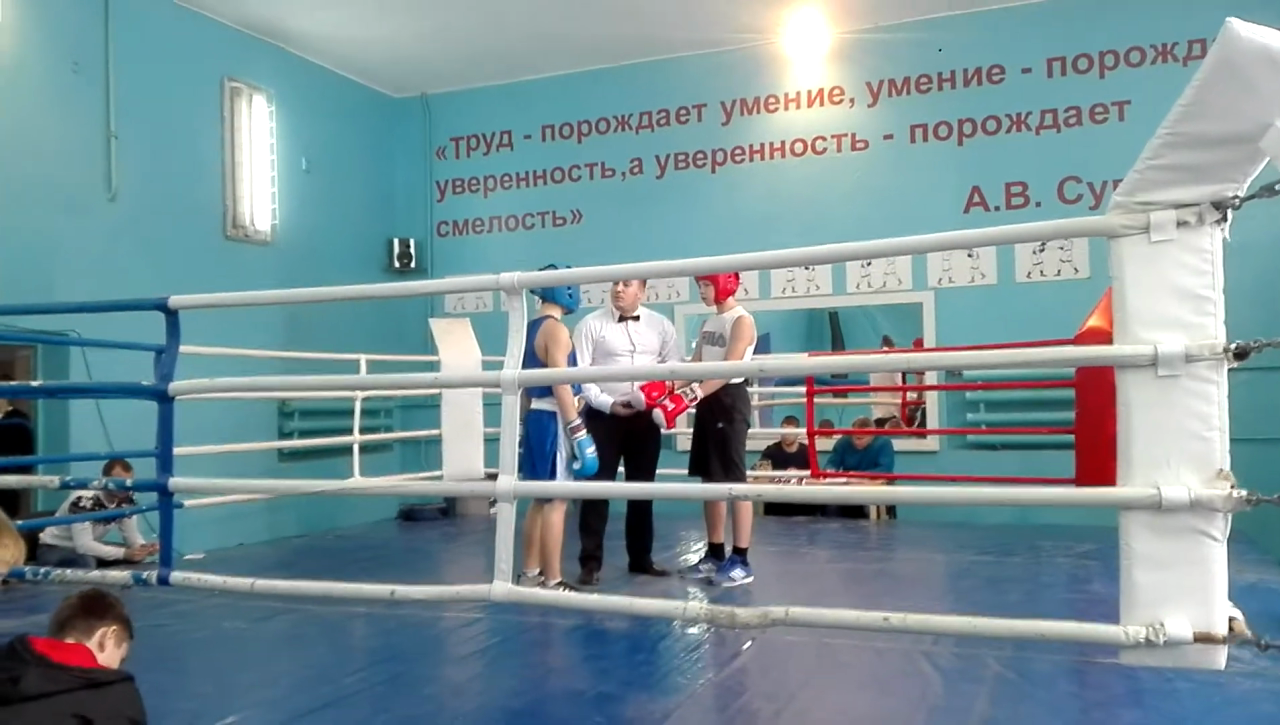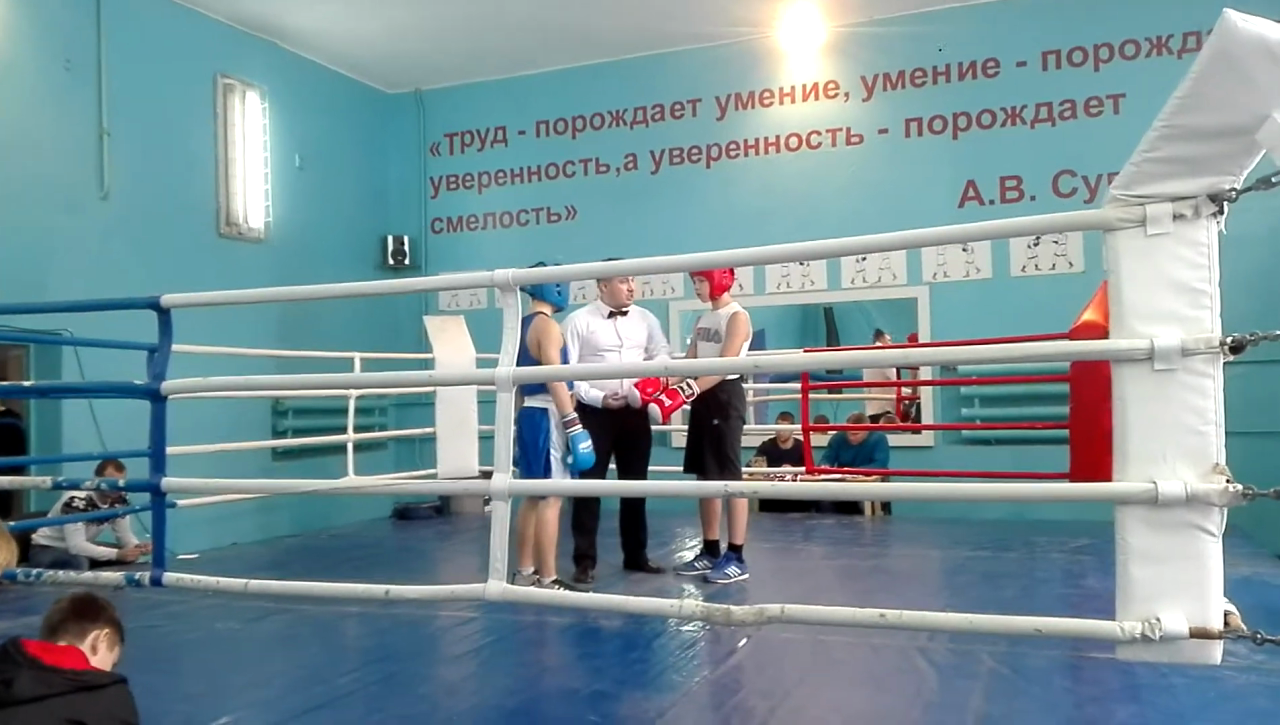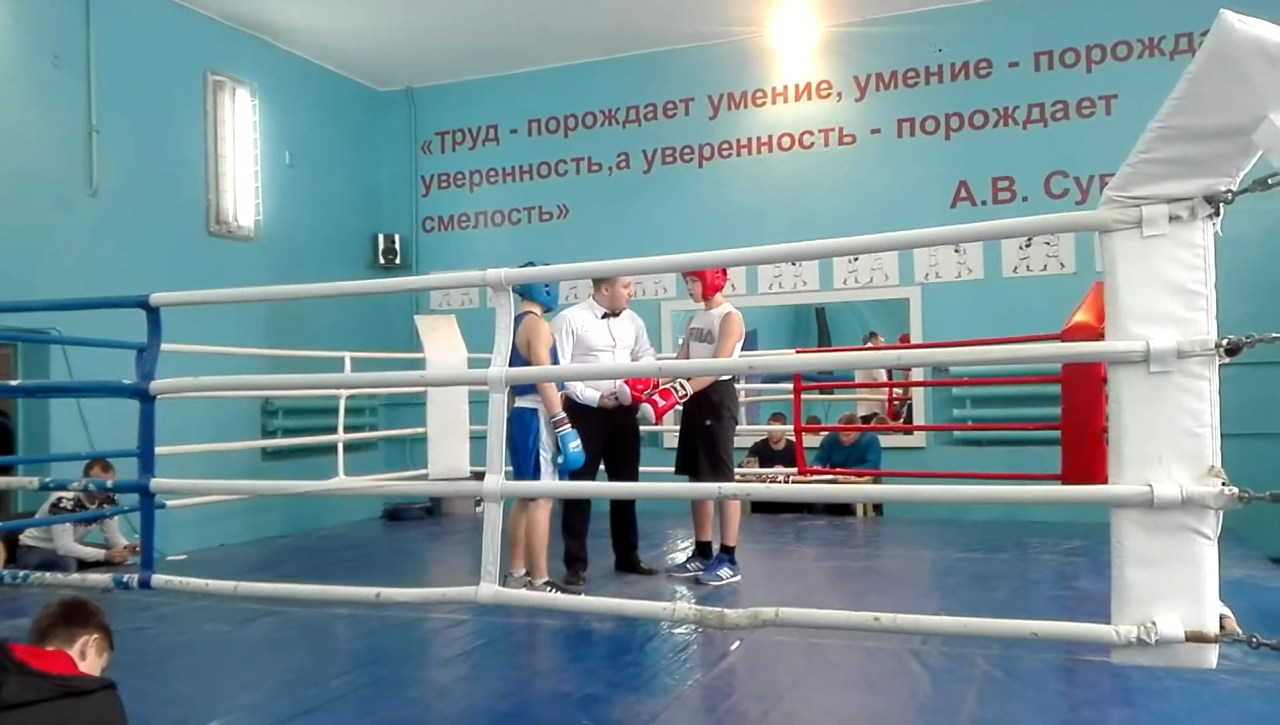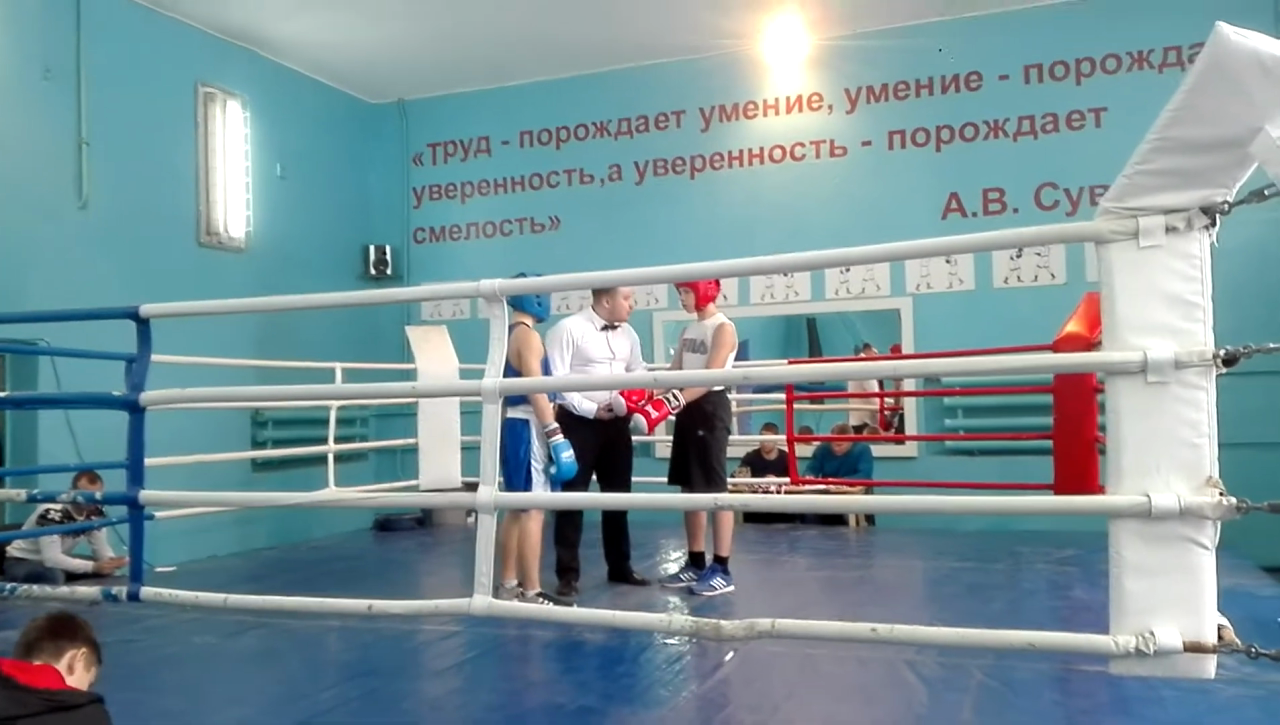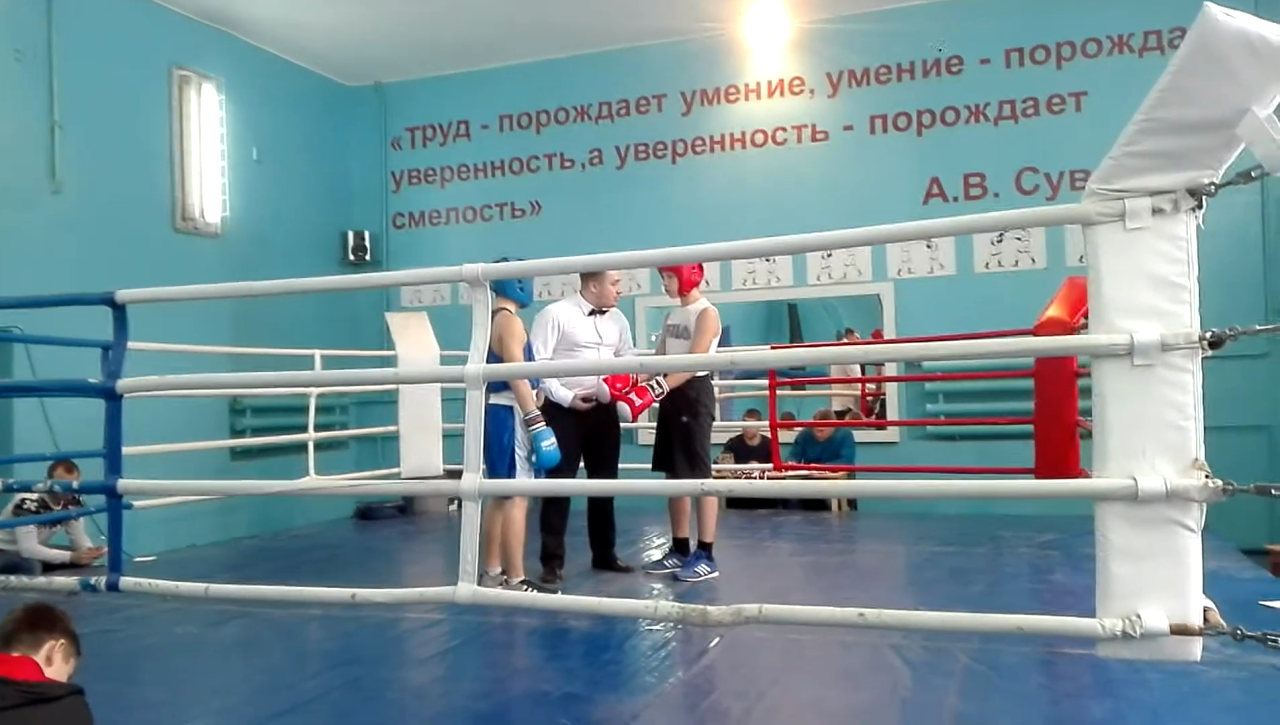
dt=0.2s
person 1, frame 1
left shoulder: (530, 329)
right shoulder: (556, 330)
right elbow: (560, 385)
left wrist: (522, 428)
right wrist: (579, 431)
left hip: (534, 417)
right hip: (553, 419)
left knee: (540, 499)
right knee: (556, 501)
left ankle: (530, 573)
right ankle: (552, 582)
person 1, frame 2
left shoulder: (523, 325)
right shoulder: (548, 325)
right elbow: (555, 380)
left wrist: (517, 426)
right wrist: (574, 425)
left hip: (528, 414)
right hip: (546, 416)
left knee: (533, 496)
right knee: (550, 498)
left ankle: (525, 571)
right ankle: (547, 579)
person 1, frame 3
left shoulder: (513, 325)
right shoulder: (537, 325)
right elbow: (544, 379)
right wrist: (563, 424)
left hip: (519, 414)
right hip: (537, 416)
left knee: (524, 497)
right knee: (541, 499)
left ankle: (517, 573)
right ankle: (539, 581)
person 1, frame 4
left shoulder: (506, 336)
right shoulder: (528, 336)
right elbow: (535, 390)
right wrist: (554, 434)
left hip: (511, 424)
right hip: (528, 426)
left knee: (516, 508)
right knee: (533, 510)
left ankle: (508, 584)
right ankle: (531, 592)
person 1, frame 5
left shoulder: (488, 321)
right shoulder: (510, 322)
right elbow: (517, 376)
right wrist: (536, 422)
left hip: (495, 410)
right hip: (511, 413)
left knee: (500, 495)
right knee: (516, 497)
left ankle: (492, 572)
right ankle: (515, 580)
person 2, frame 1
left shoulder: (742, 321)
right shoulder: (709, 323)
right elbow: (696, 366)
left wrist: (689, 395)
right wrist: (667, 387)
left hip: (729, 400)
right hip: (707, 402)
left knee: (734, 480)
right knee: (710, 480)
left ankle: (741, 561)
right ankle: (715, 554)
person 2, frame 2
left shoulder: (737, 317)
right shoulder: (703, 319)
right elbow: (689, 362)
left wrist: (685, 391)
right wrist: (662, 384)
left hip: (726, 396)
right hip: (703, 398)
left knee: (730, 478)
right knee: (705, 477)
left ankle: (736, 557)
right ankle: (711, 551)
person 2, frame 3
left shoulder: (730, 317)
right shoulder: (695, 320)
right elbow: (681, 363)
left wrist: (677, 391)
right wrist: (652, 384)
left hip: (718, 397)
right hip: (694, 399)
left knee: (722, 479)
right knee: (697, 478)
left ankle: (728, 559)
right ankle: (703, 553)
person 2, frame 4
left shoulder: (722, 328)
right shoulder: (688, 330)
right elbow: (674, 373)
left wrist: (671, 402)
right wrist: (646, 395)
left hip: (710, 408)
right hip: (688, 410)
left knee: (715, 489)
right knee: (690, 489)
left ankle: (721, 569)
right ankle: (696, 563)
person 2, frame 5
left shoulder: (706, 314)
right shoulder: (672, 315)
right elbow: (659, 359)
left wrist: (654, 388)
right wrist: (630, 381)
left hip: (694, 393)
right hip: (671, 395)
left knee: (699, 475)
right knee: (674, 475)
left ankle: (706, 556)
right ankle: (680, 549)
person 3, frame 1
left shoulder: (660, 325)
right shoulder: (591, 325)
left elbow: (674, 363)
right wrist: (607, 403)
left hip: (645, 415)
right hip: (603, 415)
left knee: (643, 487)
left ankle: (641, 558)
right ankle: (591, 563)
person 3, frame 2
left shoulder: (645, 319)
right shoulder: (578, 321)
left elbow: (661, 356)
right wrist: (598, 398)
left hip: (635, 410)
right hip: (594, 411)
left knee: (635, 483)
right knee: (589, 484)
left ankle: (636, 554)
right ankle: (585, 561)
person 3, frame 3
left shoulder: (632, 320)
right shoulder: (569, 320)
left elbow: (646, 356)
right wrist: (595, 398)
left hip: (624, 410)
right hip: (584, 411)
left knee: (626, 484)
right knee: (580, 485)
left ankle: (627, 556)
right ankle: (576, 563)
person 3, frame 4
left shoulder: (628, 334)
right shoulder: (568, 329)
left elbow: (637, 371)
right elbow: (555, 379)
right wrist: (591, 410)
left hip: (617, 422)
right hip: (579, 422)
left knee: (618, 495)
right knee: (573, 495)
left ankle: (620, 566)
right ankle: (568, 574)
person 3, frame 5
left shoulder: (617, 318)
right shoulder: (555, 314)
left elbow: (627, 357)
right elbow: (537, 363)
right wrist: (566, 398)
left hip: (604, 408)
right hip: (566, 409)
left knee: (605, 482)
right knee: (559, 483)
left ankle: (604, 554)
right ankle: (552, 561)
